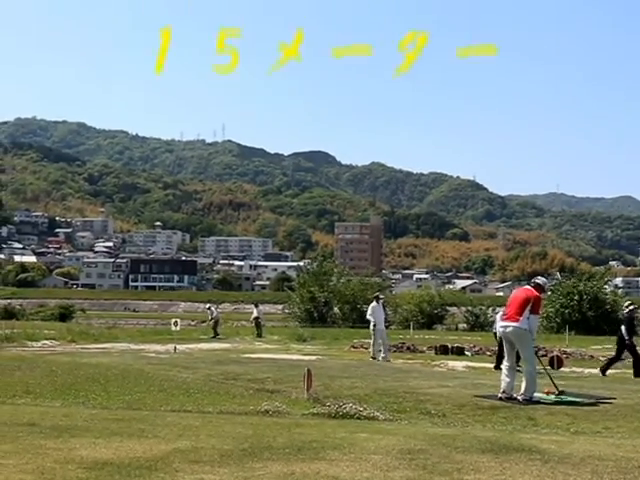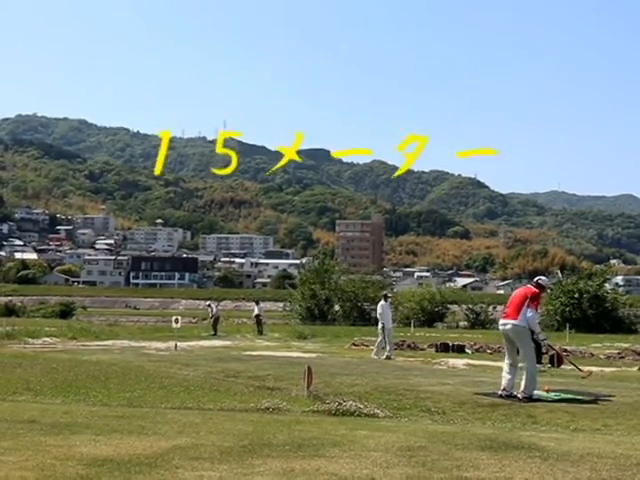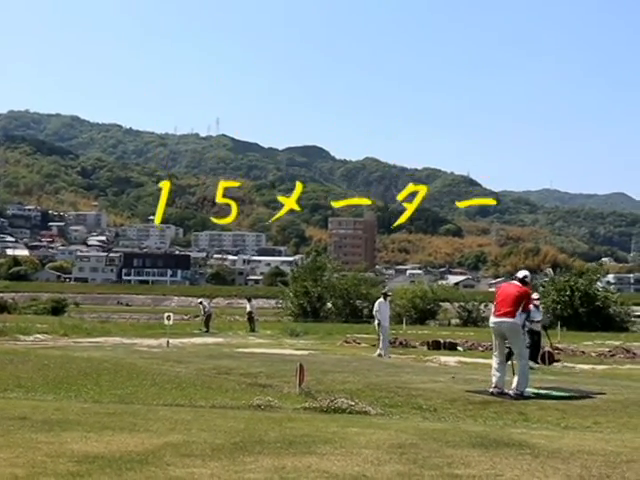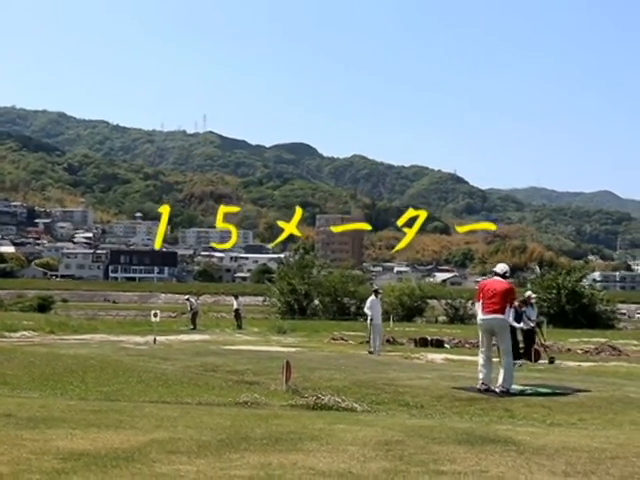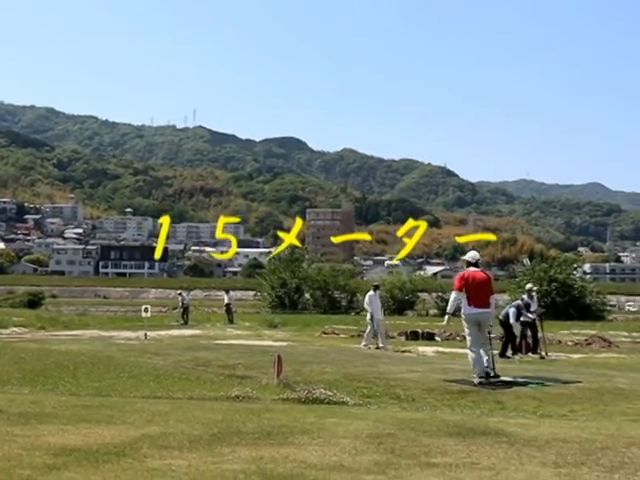
dt=0.5s
person 1, frame 1
left shoulder: (517, 291)
right shoulder: (535, 296)
right elbow: (533, 321)
right wrist: (532, 340)
left hip: (503, 326)
right hip: (518, 328)
left knee: (509, 361)
right knee: (529, 363)
left ankle: (505, 392)
right ankle: (526, 395)
person 1, frame 2
left shoulder: (520, 290)
right shoulder: (534, 292)
right elbow: (531, 316)
right wrist: (540, 334)
left hip: (504, 324)
right hip: (517, 326)
left knee: (510, 360)
right knee: (530, 361)
left ankle: (506, 389)
right ankle: (526, 393)
person 1, frame 3
left shoulder: (501, 287)
right shoulder: (525, 292)
right elbow: (523, 314)
right wrist: (520, 328)
left hip: (495, 322)
right hip: (511, 323)
left knee: (498, 356)
right knee: (522, 358)
left ankle: (496, 387)
right ankle: (518, 389)
person 1, frame 4
left shoulder: (483, 284)
right shoulder: (509, 287)
left elbow: (478, 305)
right elbow: (510, 308)
left hip: (483, 320)
right hip: (500, 321)
left knee: (484, 353)
right knee: (506, 355)
left ankle: (484, 383)
right ankle: (503, 386)
person 1, frame 5
left shoulder: (463, 275)
right shoulder: (487, 276)
left elbow: (456, 295)
right elbow: (492, 298)
left wrist: (448, 312)
right wrist: (491, 318)
left hip: (470, 314)
right hip: (485, 313)
left knee: (474, 346)
right knee: (484, 343)
left ankle: (480, 376)
right ankle: (488, 369)
